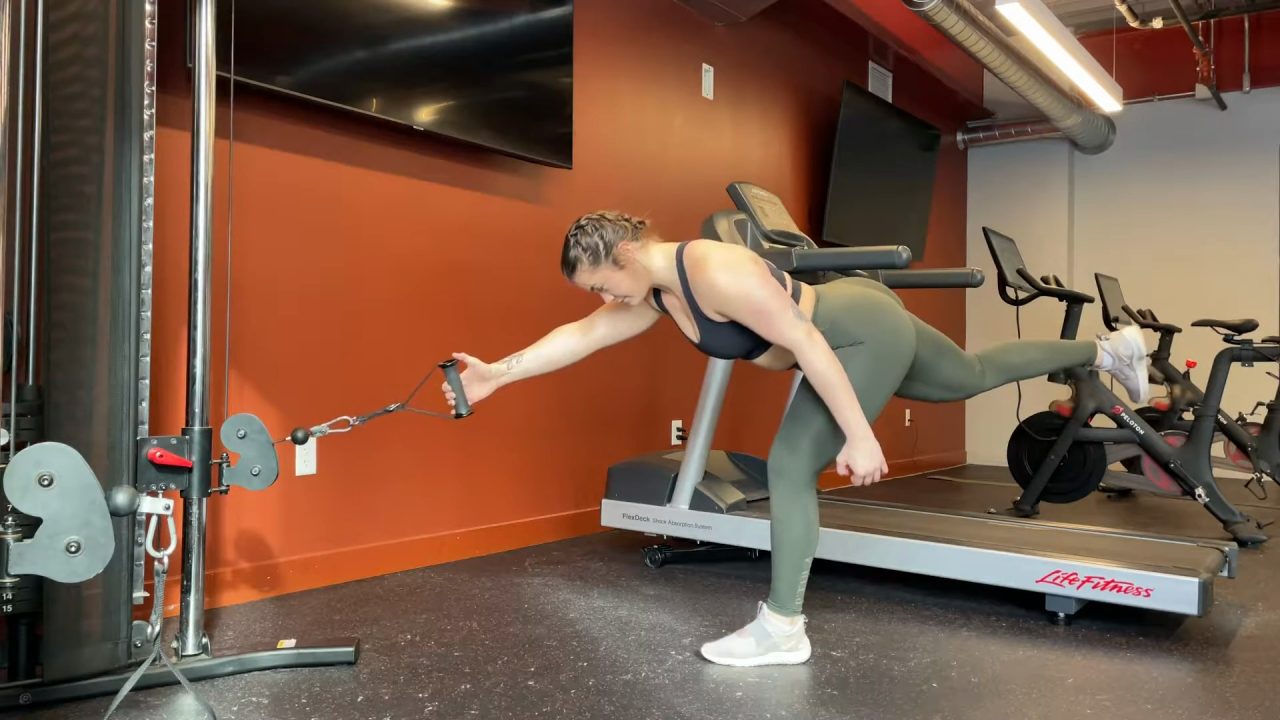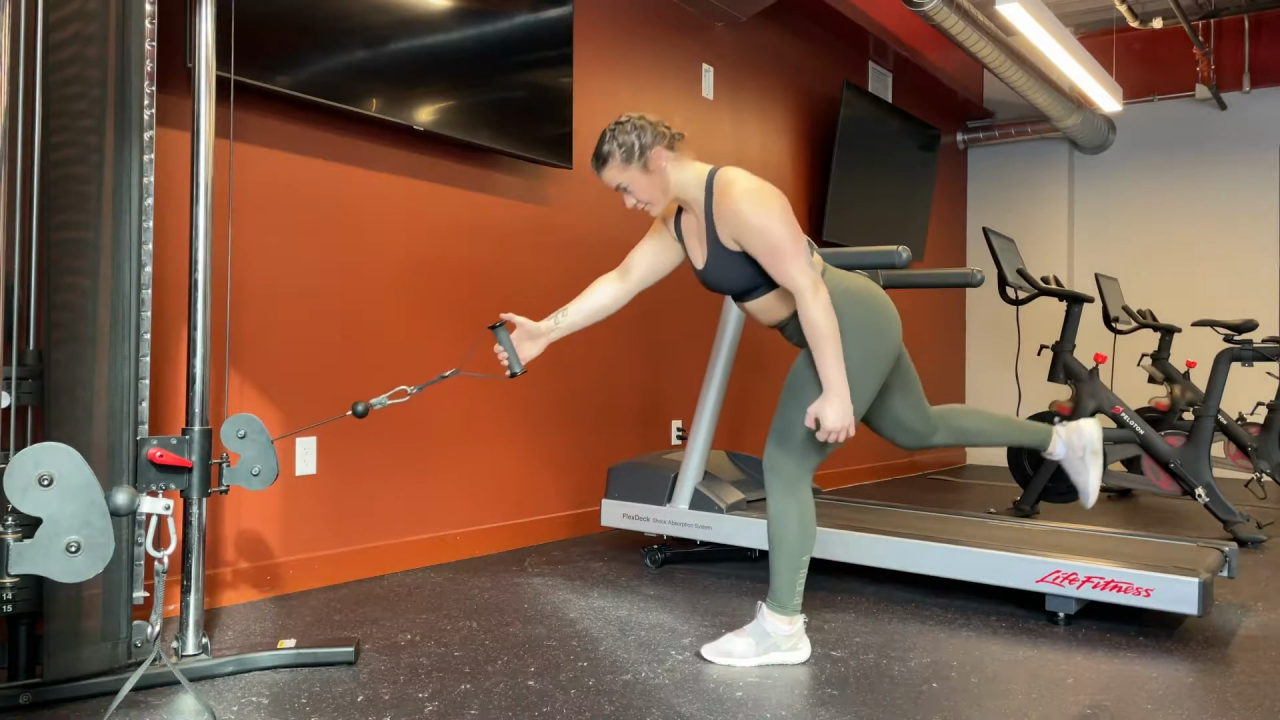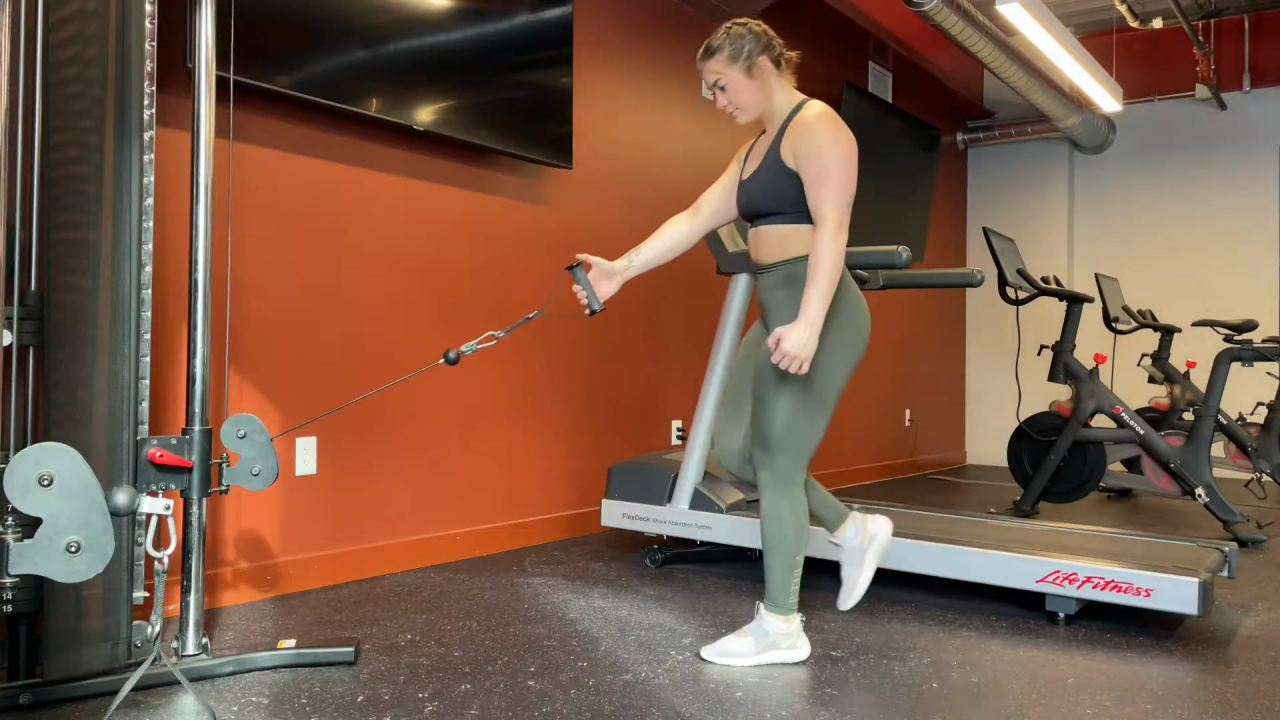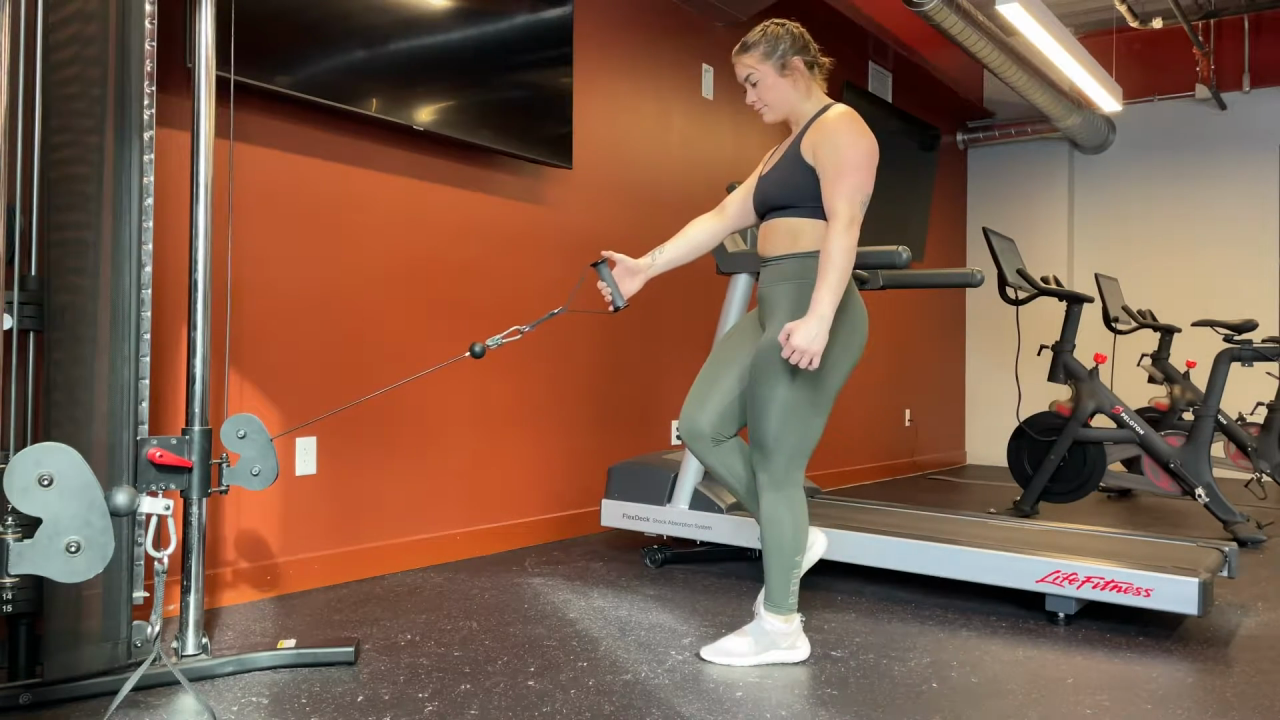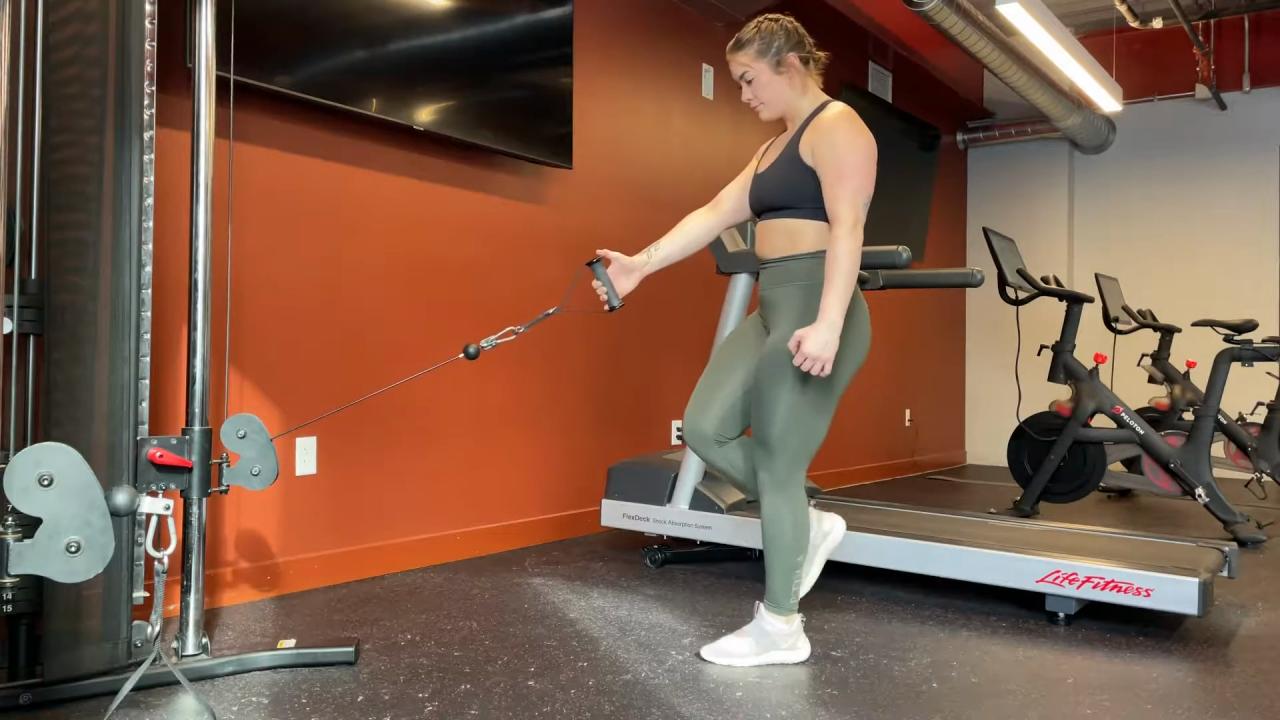
dt=0.5s
person 1, frame 1
left shoulder: (714, 272)
right shoulder: (654, 291)
left elbow: (805, 344)
right elbow: (578, 336)
left wrist: (859, 435)
right wrist: (495, 373)
left hip: (869, 334)
right hip: (865, 320)
left knee: (791, 468)
right knee: (975, 376)
left ankle: (782, 627)
right ankle: (1108, 350)
person 1, frame 2
left shoulder: (740, 197)
right shoulder: (678, 218)
left elbow: (809, 290)
right elbow: (622, 281)
left wrist: (836, 393)
right wrist: (549, 330)
left hip: (851, 326)
right hip: (851, 323)
left knee: (785, 466)
right knee: (921, 425)
left ankle: (782, 630)
right ankle: (1061, 440)
person 1, frame 3
left shoulder: (817, 126)
right shoulder: (758, 145)
left elbow: (831, 230)
right elbow: (695, 220)
left wrist: (808, 323)
right wrist: (621, 270)
left hip: (818, 314)
right hip: (779, 312)
left knee: (777, 465)
right knee: (733, 449)
left ankle: (779, 629)
right ankle: (853, 529)
person 1, frame 4
left shoulder: (839, 127)
right shoulder: (785, 149)
left elbow: (844, 226)
right elbow: (721, 219)
left wrist: (817, 318)
right wrist: (645, 267)
left hip: (813, 313)
right hip: (772, 310)
left knee: (773, 466)
right knee: (701, 426)
left ankle: (780, 628)
right ankle: (791, 538)
person 1, frame 5
left shoulder: (837, 126)
right shoulder: (776, 147)
left elbow: (847, 229)
right elbow: (714, 214)
left wrist: (828, 324)
right wrist: (639, 265)
left hip: (814, 315)
right hip: (773, 312)
left knee: (776, 465)
right knee: (706, 429)
left ankle: (780, 629)
right ankle: (806, 526)
